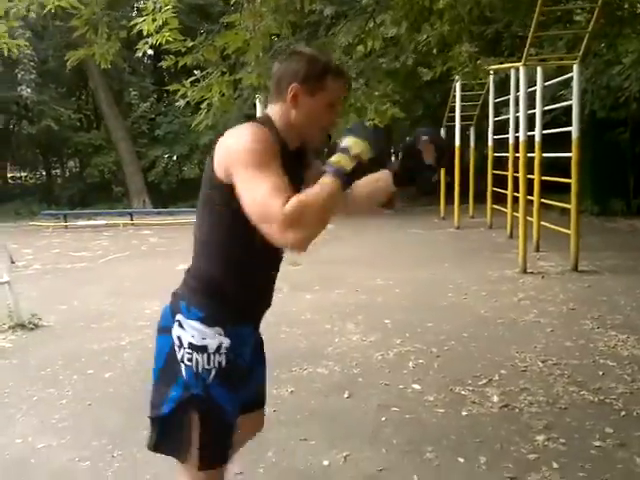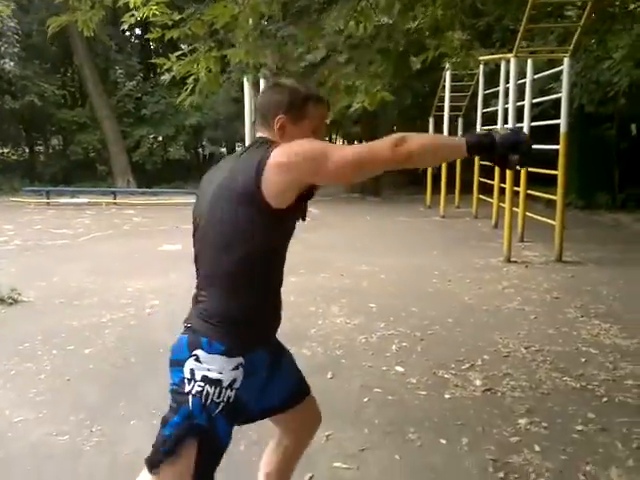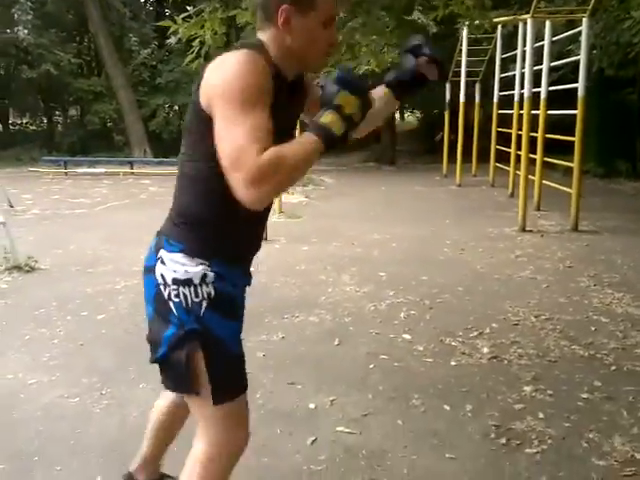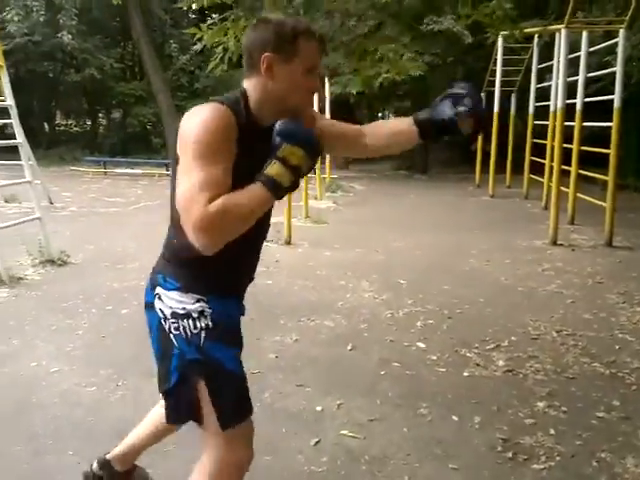
dt=0.3s
person 1, frame 1
left shoulder: (290, 150)
right shoulder: (250, 142)
left elbow: (345, 199)
right elbow: (292, 231)
left wrist: (400, 172)
right wrist: (346, 163)
left hip: (239, 327)
right hip: (205, 330)
left knee: (247, 425)
person 1, frame 2
left shoulder: (224, 173)
right shoulder: (285, 162)
right elbow: (395, 149)
right wrist: (480, 143)
left hip: (251, 345)
right hip: (215, 358)
left knee: (303, 420)
person 1, frame 3
left shoulder: (290, 79)
right shoulder: (239, 70)
left elbow: (353, 126)
right elbow: (255, 186)
left wrist: (399, 83)
right wrist: (329, 125)
left hip: (219, 264)
right hip: (190, 267)
left knee: (200, 385)
right knee: (227, 432)
person 1, frame 4
left shoulder: (282, 115)
right shoulder: (211, 123)
left elbow: (365, 139)
right elbow: (205, 233)
left wrist: (432, 122)
right wrist: (281, 174)
left hip: (219, 297)
right hip: (186, 302)
left knee: (214, 396)
